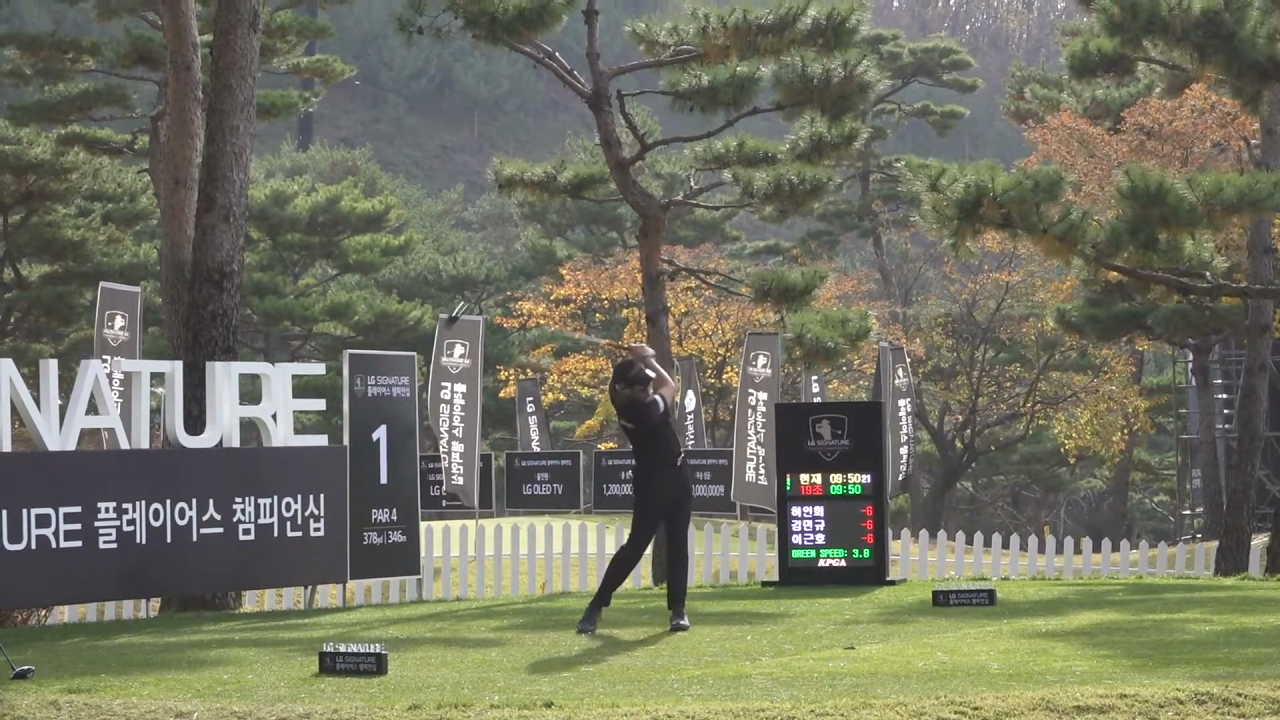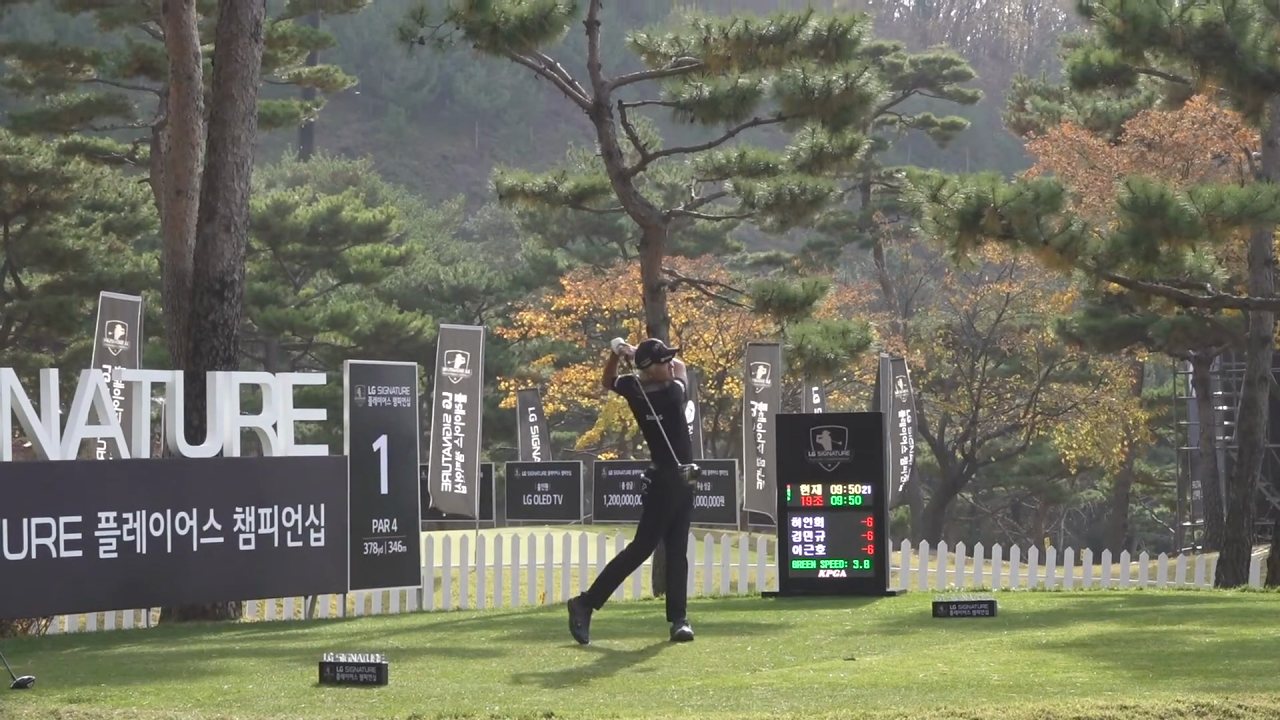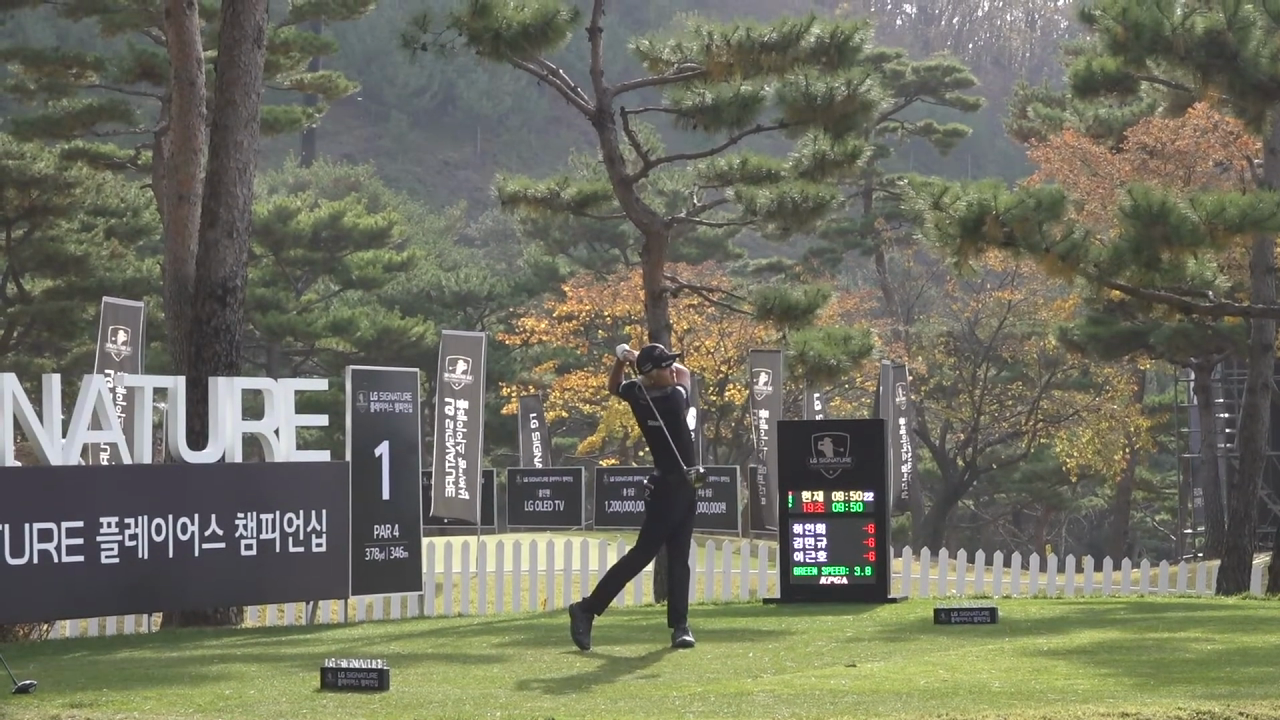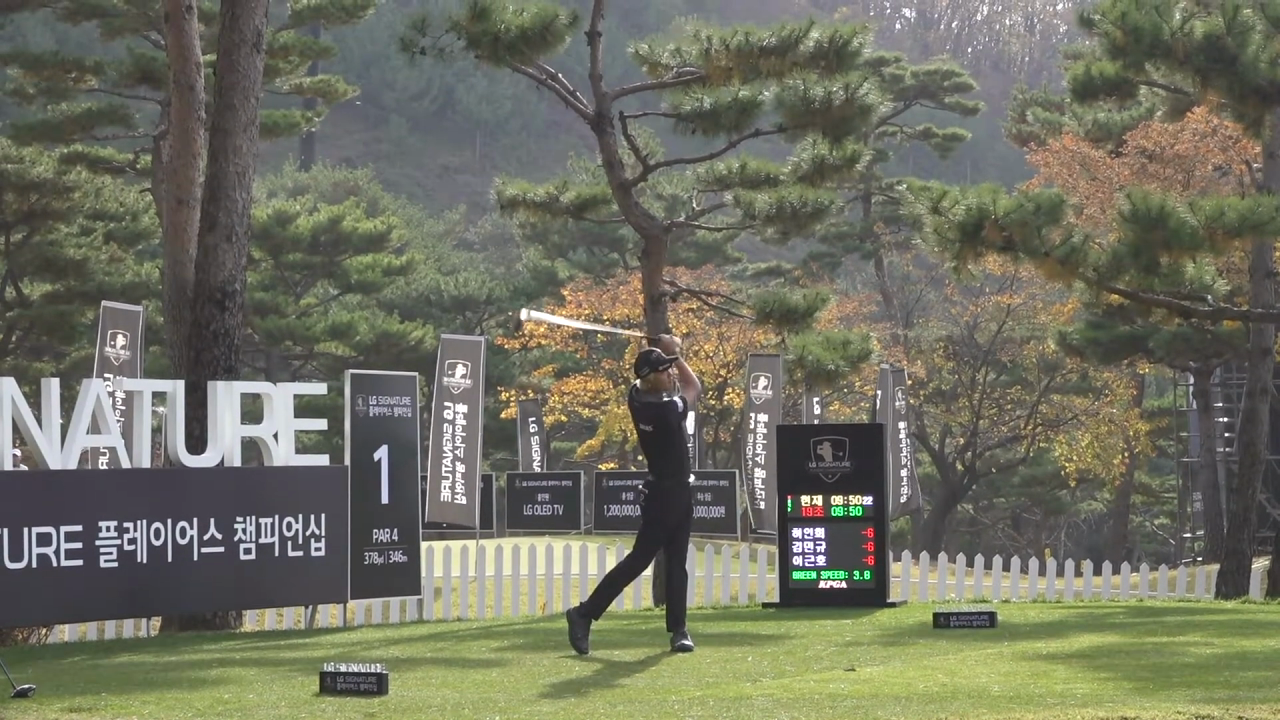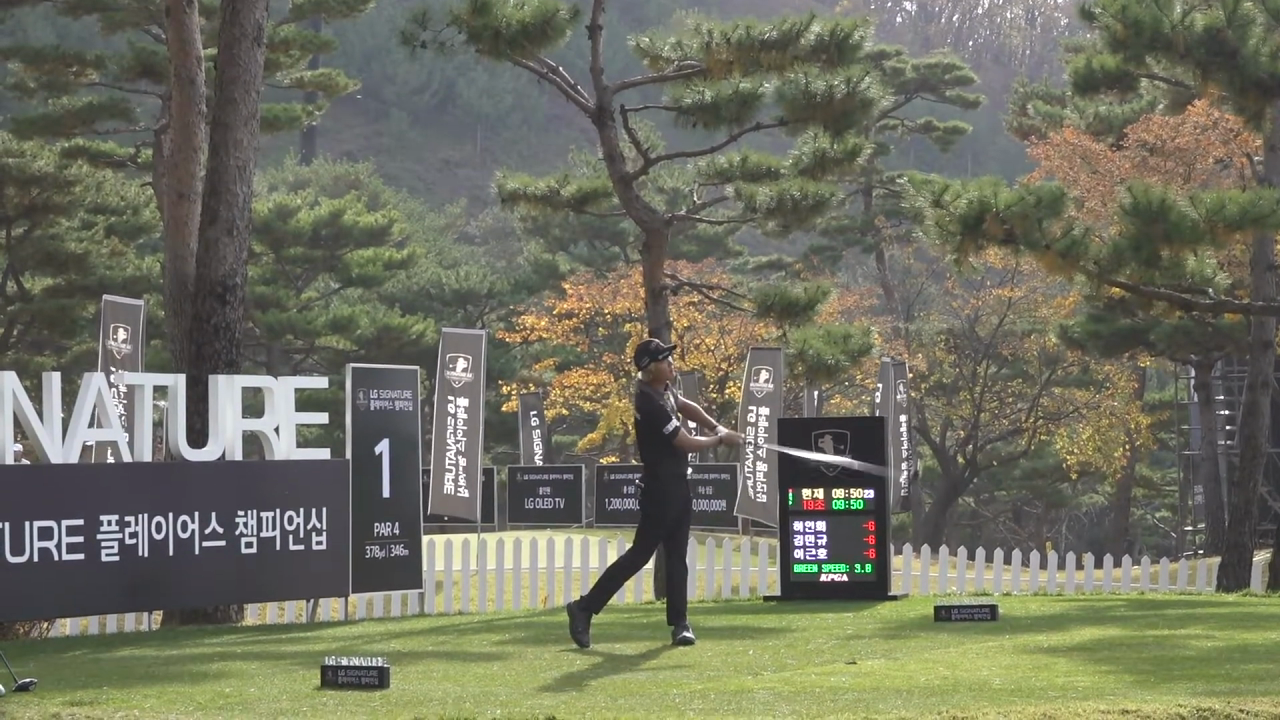
dt=0.5s
person 1, frame 1
left shoulder: (623, 388)
right shoulder: (644, 408)
left elbow: (660, 380)
right elbow: (670, 386)
left wrist: (642, 364)
right wrist: (647, 362)
left hip: (676, 472)
right hip: (652, 479)
left knee: (678, 542)
right knee: (636, 545)
left ankle: (678, 609)
right ankle: (598, 605)
person 1, frame 2
left shoulder: (633, 387)
right shoulder: (671, 393)
left elbow: (607, 381)
right elbow: (683, 368)
left wrist: (616, 354)
right wrist: (637, 354)
left hip: (677, 480)
right hip: (665, 481)
left knee: (677, 552)
right knee: (641, 548)
left ankle: (678, 619)
right ankle: (585, 602)
person 1, frame 3
left shoulder: (636, 393)
right shoulder: (673, 400)
left elbow: (612, 386)
right elbow: (685, 373)
left wrist: (623, 359)
right wrist: (641, 360)
left hip: (680, 486)
right hip: (670, 488)
left knee: (679, 558)
right knee: (642, 553)
left ankle: (679, 625)
right ankle: (586, 609)
person 1, frame 4
left shoulder: (636, 394)
right shoulder: (664, 410)
left elbow: (679, 382)
right elbow: (694, 387)
left wrist: (669, 356)
right wrist: (675, 353)
left hip: (677, 491)
right hip: (665, 493)
left knee: (677, 562)
right knee: (639, 559)
left ankle: (678, 629)
right ankle: (584, 613)
person 1, frame 5
left shoulder: (658, 388)
right shoulder: (652, 405)
left elbow: (685, 407)
right elbow: (687, 444)
left wrist: (717, 428)
right wrist: (720, 440)
left hip: (677, 484)
right hip: (661, 488)
left knee: (677, 556)
right knee: (640, 553)
left ankle: (679, 622)
right ankle: (585, 607)
